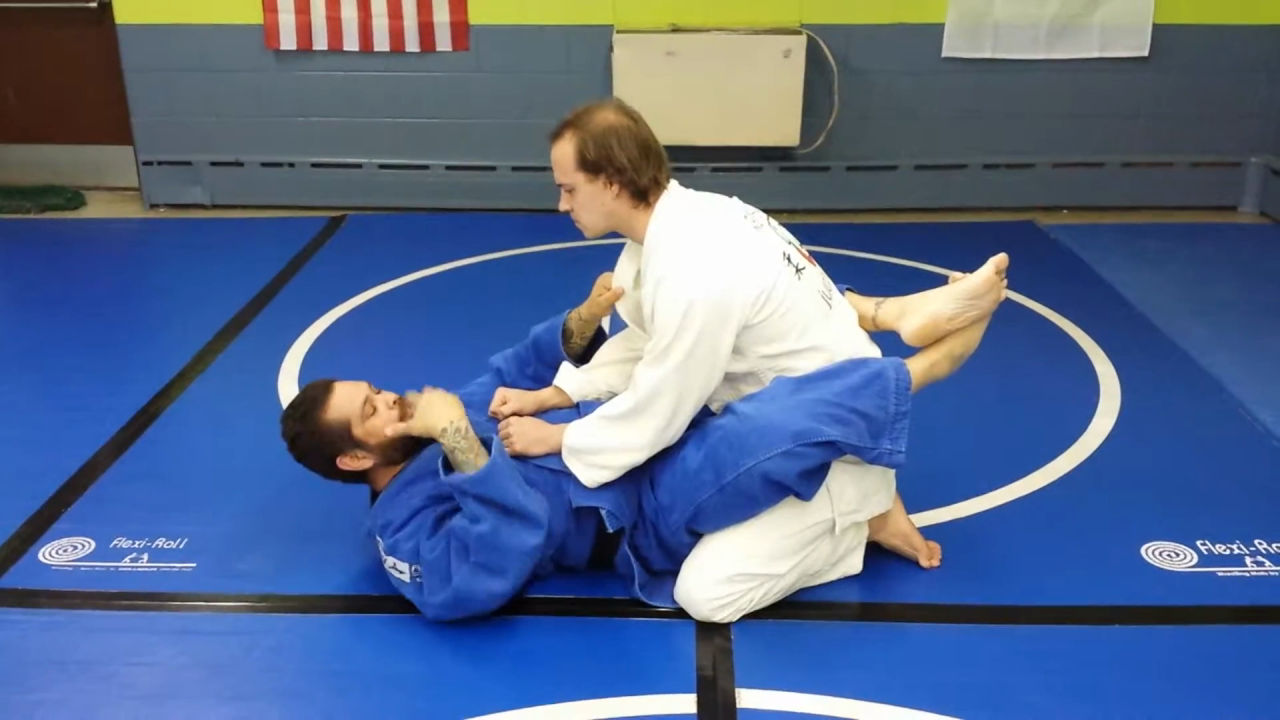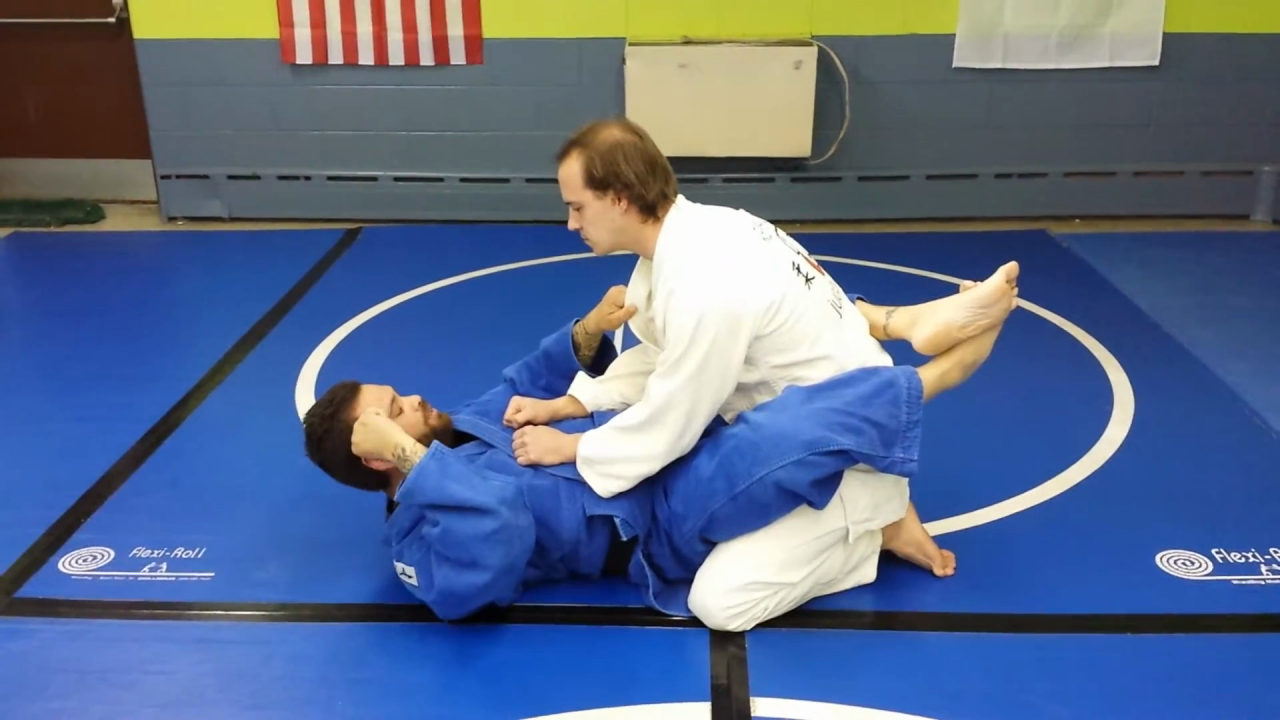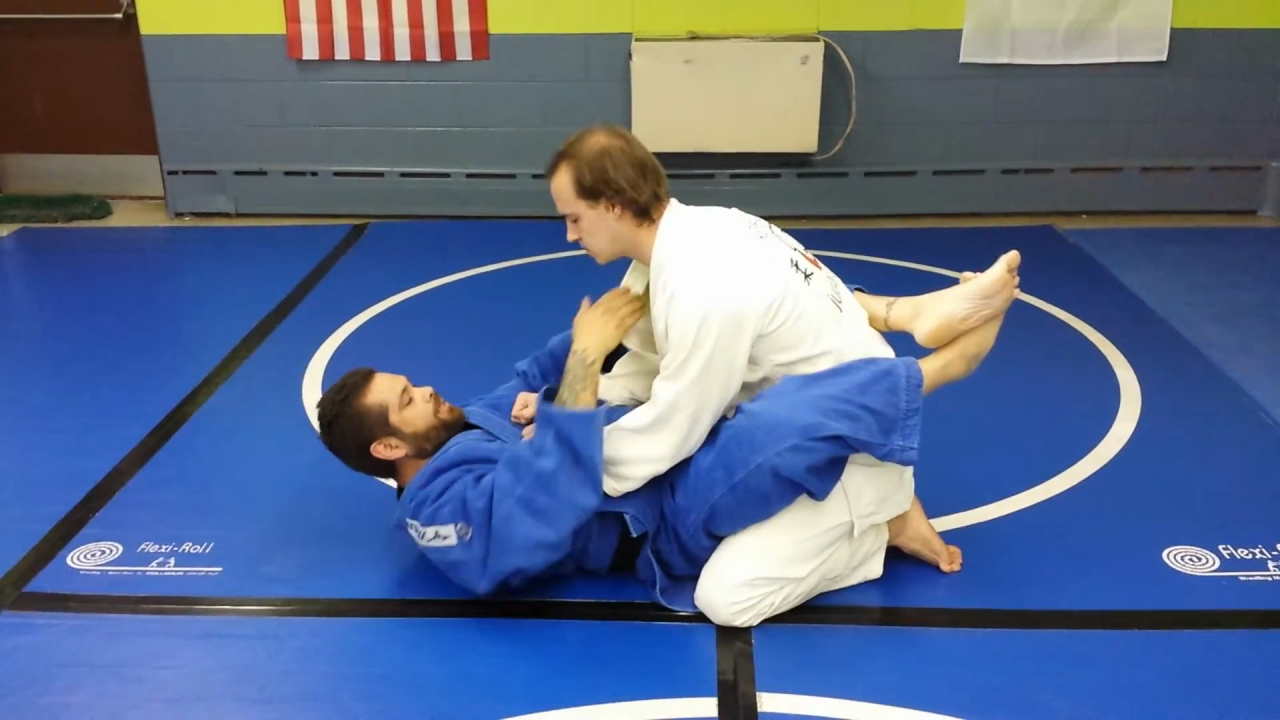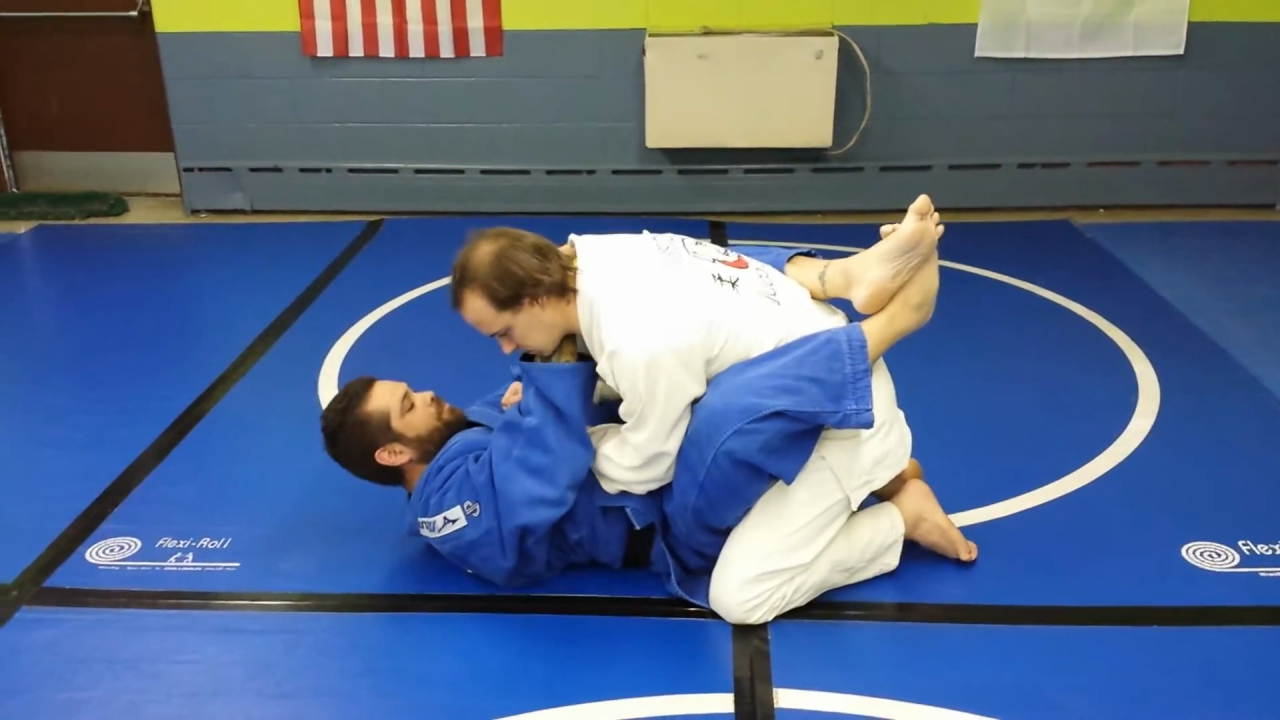
dt=1s
person 1, frame 1
left shoulder: (439, 414)
right shoulder: (407, 530)
left elbow: (522, 368)
right elbow: (499, 558)
left wrist: (586, 317)
right wrist: (458, 438)
right hip: (650, 512)
right knee: (774, 426)
right ankle: (926, 362)
person 1, frame 2
left shoulder: (458, 429)
right shoulder: (426, 536)
left elbow: (533, 380)
right elbow: (493, 536)
left wrist: (591, 328)
right wrist: (406, 454)
right hip: (664, 520)
right knee: (781, 440)
right ankle: (938, 368)
person 1, frame 3
left shoulder: (462, 427)
right shoulder: (439, 509)
left elbow: (536, 378)
right elbow: (539, 509)
left wrist: (595, 331)
right wrist: (585, 361)
right hip: (674, 519)
right knee: (779, 423)
right ankle: (942, 362)
person 1, frame 4
left shoulder: (462, 435)
right shoulder: (452, 505)
right elbow: (541, 474)
left wrist: (545, 366)
right hip: (676, 515)
right knee: (729, 414)
left ankle: (833, 278)
right ankle: (891, 318)
person 2, frame 1
left shoulder: (697, 279)
right shoulder: (683, 216)
left elbow: (653, 419)
right elbow: (646, 344)
left wrist: (553, 439)
right wrist: (551, 397)
left knee: (706, 593)
left ankle: (861, 513)
person 2, frame 2
left shoulder: (707, 288)
right shoulder: (692, 230)
left elbow: (666, 428)
right elbow: (660, 359)
left wrist: (568, 447)
right wrist: (566, 405)
left knee: (722, 600)
left ankle: (876, 525)
person 2, frame 3
left shoulder: (707, 292)
right shoulder: (689, 229)
left elbow: (670, 431)
right elbow: (659, 358)
left hip: (853, 446)
left knee: (726, 597)
left ankle: (885, 525)
person 2, frame 4
left shoulder: (644, 343)
right shoulder: (595, 256)
left elbow: (644, 467)
left hip: (840, 418)
left knee: (740, 595)
left ankle: (901, 516)
